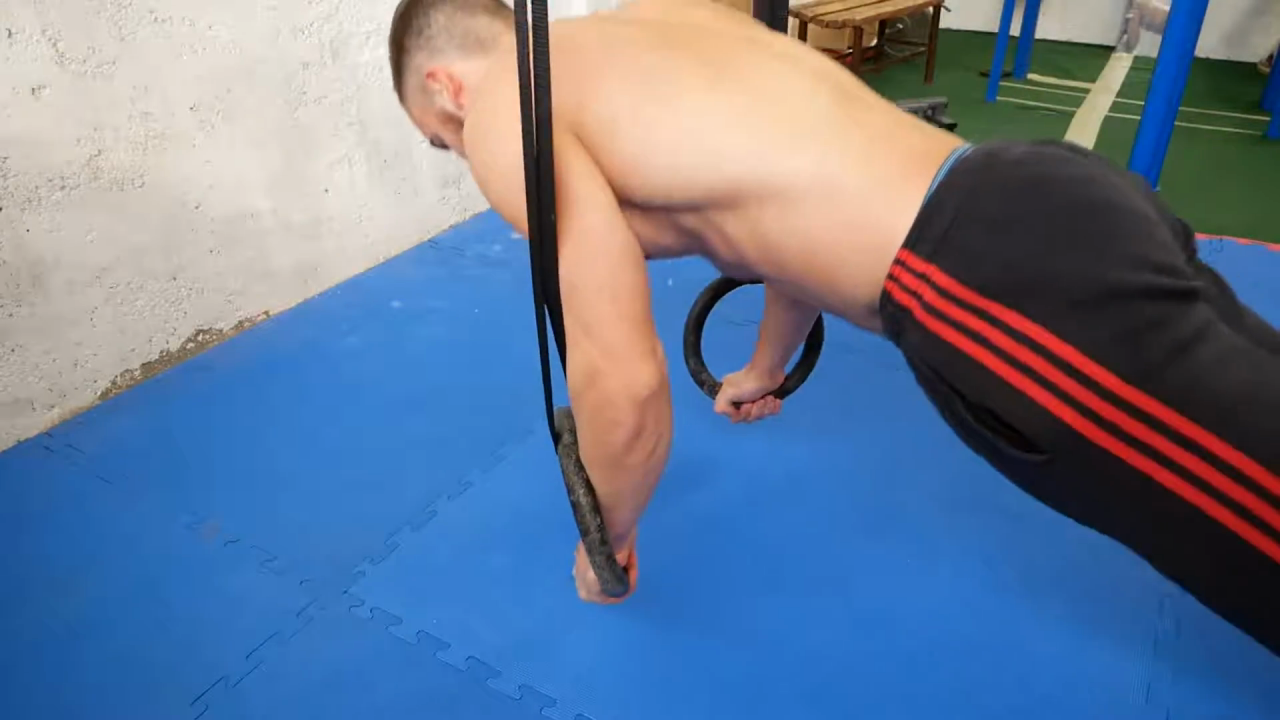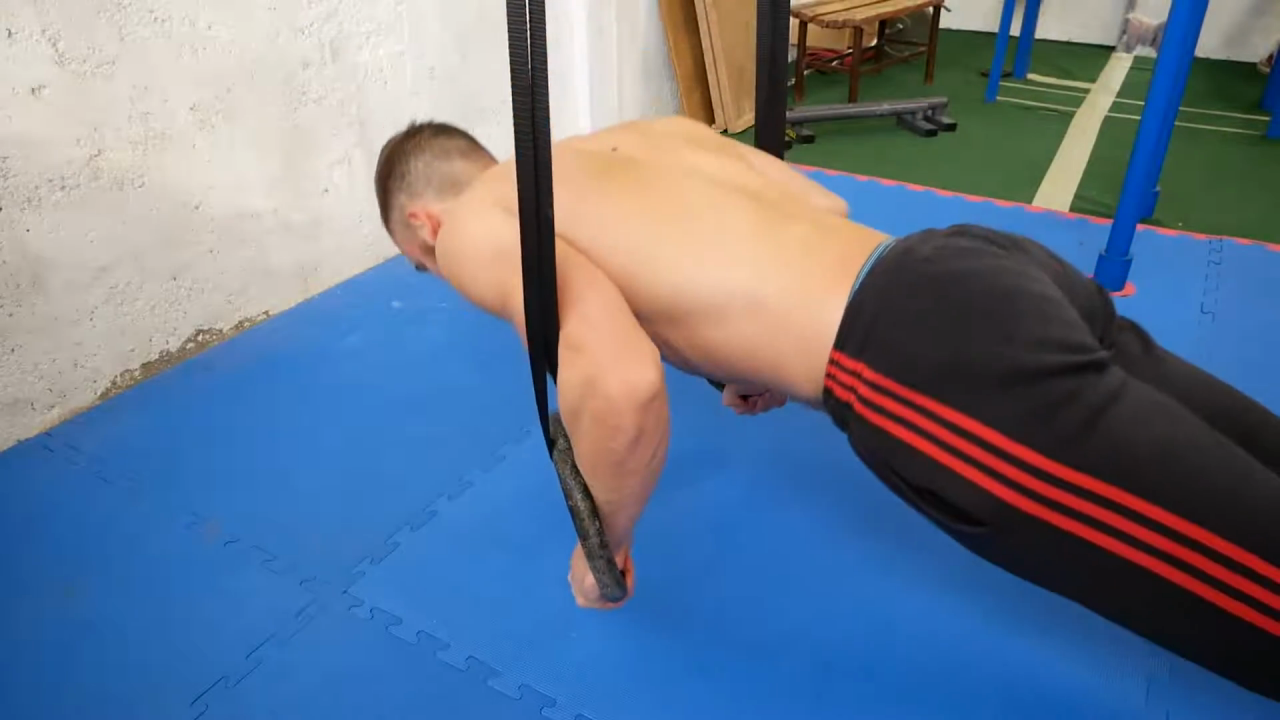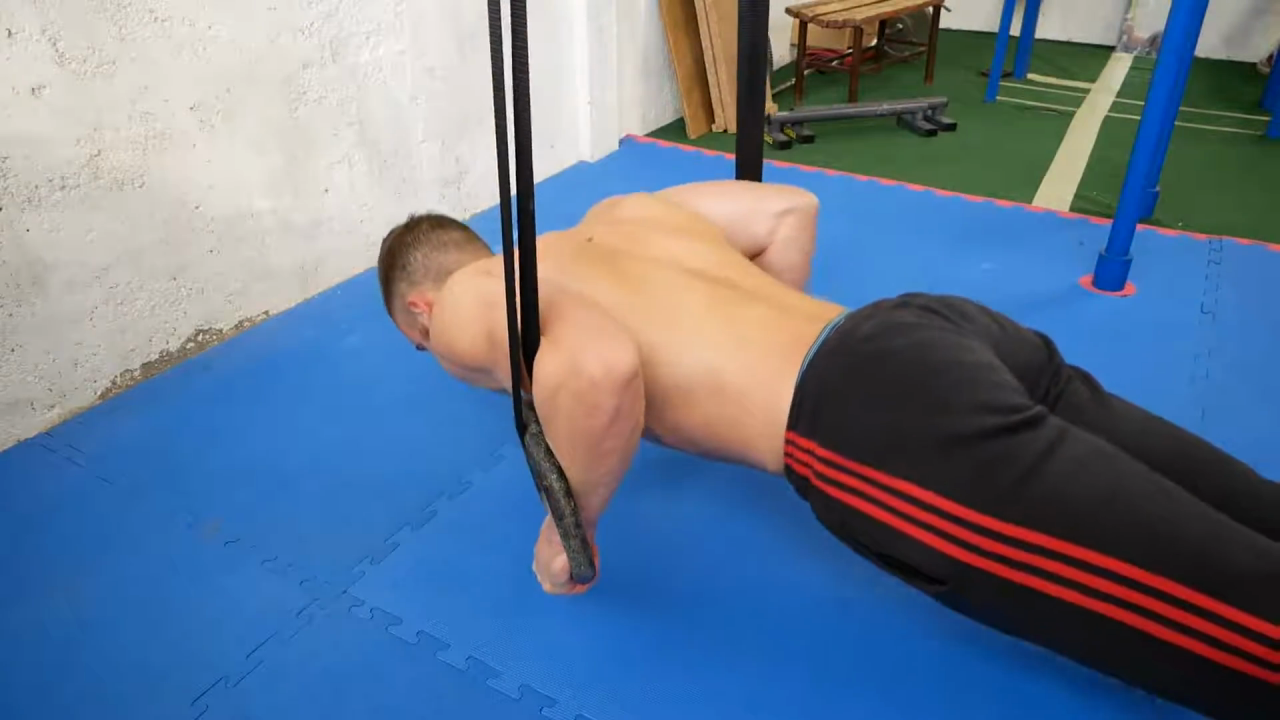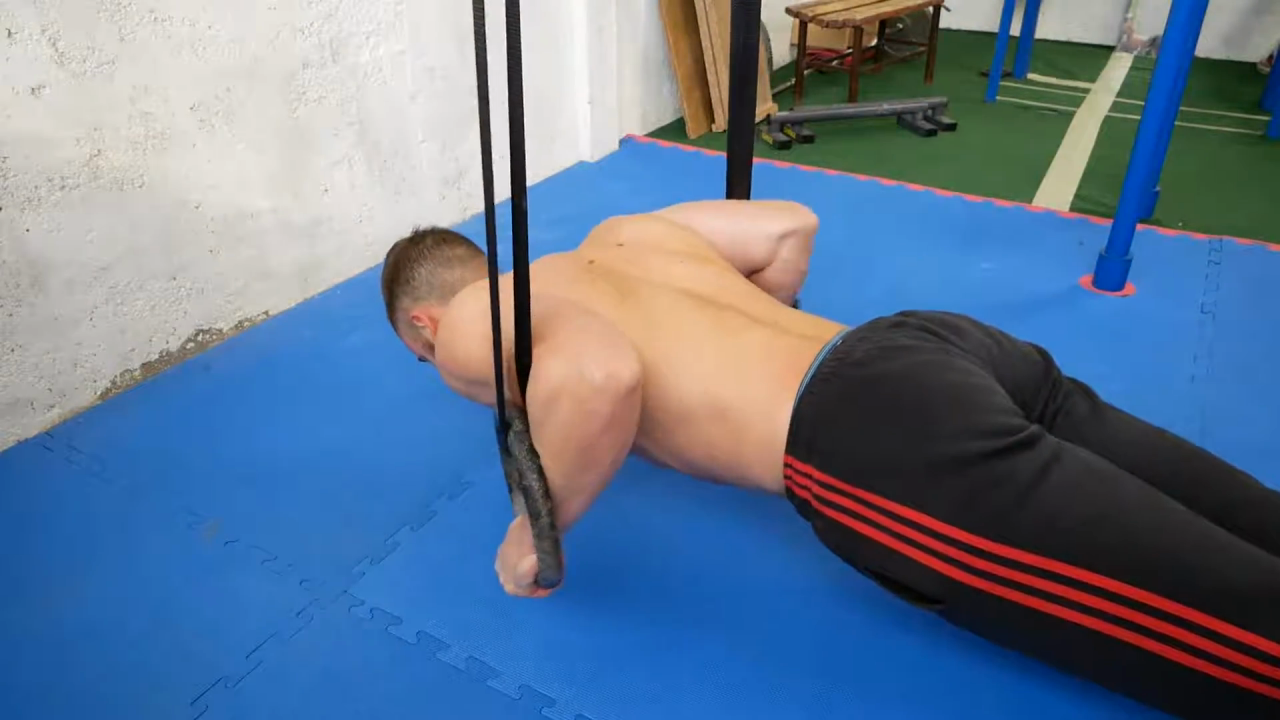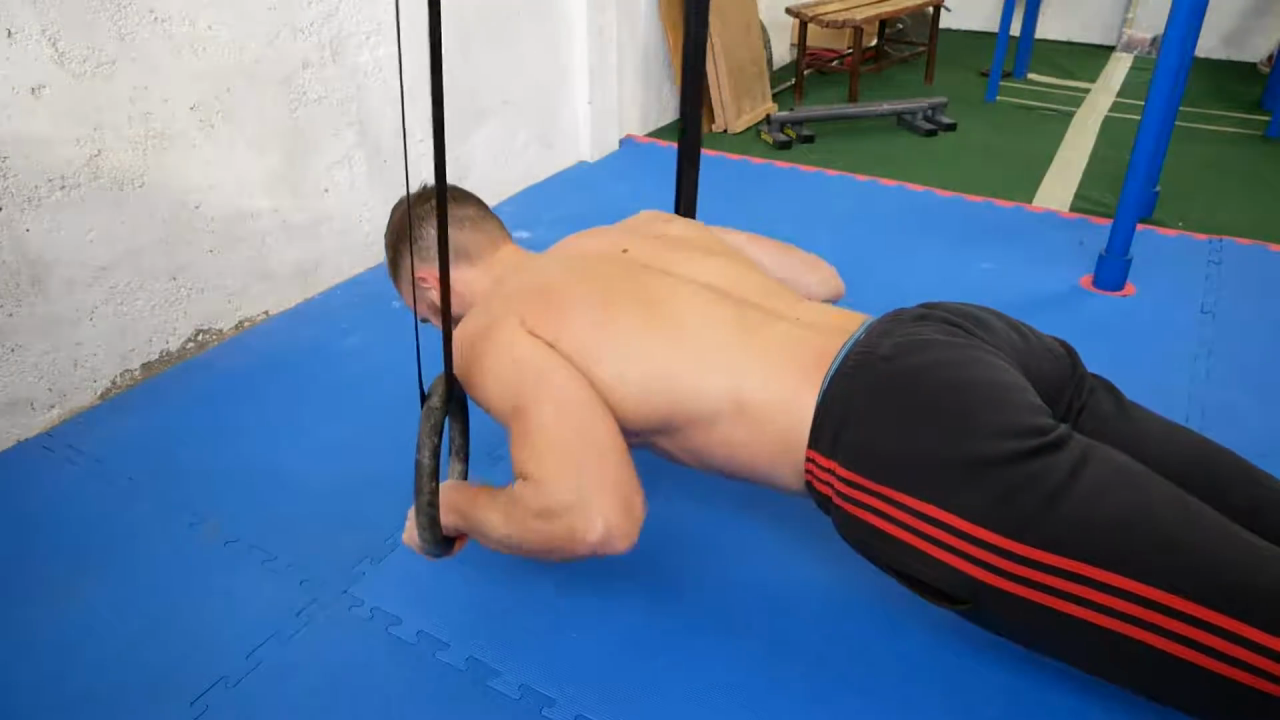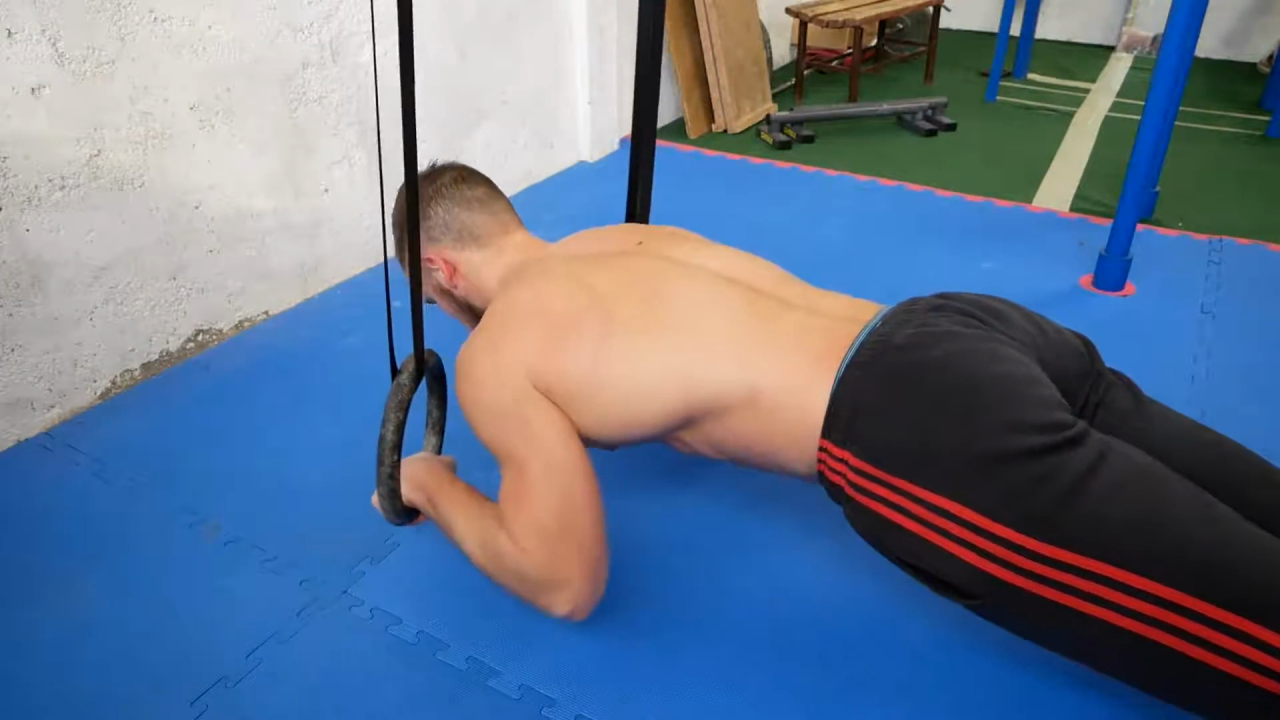
dt=0.4s
person 1, frame 1
left shoulder: (507, 109)
left elbow: (622, 379)
left wrist: (607, 548)
right wrist: (766, 371)
left hip: (1005, 279)
right hip: (1061, 197)
person 1, frame 2
left shoulder: (478, 225)
right shoulder: (637, 138)
left elbow: (622, 388)
left wrist: (603, 549)
left hip: (935, 364)
right hip: (987, 269)
person 1, frame 3
left shoulder: (467, 307)
right shoulder: (614, 215)
left elbow: (600, 368)
right elbow: (792, 211)
left wrist: (566, 531)
left hip: (884, 430)
right hip: (937, 330)
person 1, frame 4
left shoulder: (468, 330)
right shoulder: (615, 236)
left elbow: (601, 374)
right elbow: (792, 225)
left wrist: (538, 530)
left hip: (880, 445)
right hip: (939, 344)
person 1, frame 5
left shoulder: (485, 334)
right shoulder: (630, 231)
left elbow: (603, 514)
left wrist: (459, 509)
left hip: (910, 444)
right hip: (962, 338)
person 1, frame 6
left shoulder: (493, 360)
right shoulder: (622, 237)
left elbow: (569, 583)
left wrist: (433, 488)
left hip: (926, 433)
right hip: (969, 328)
